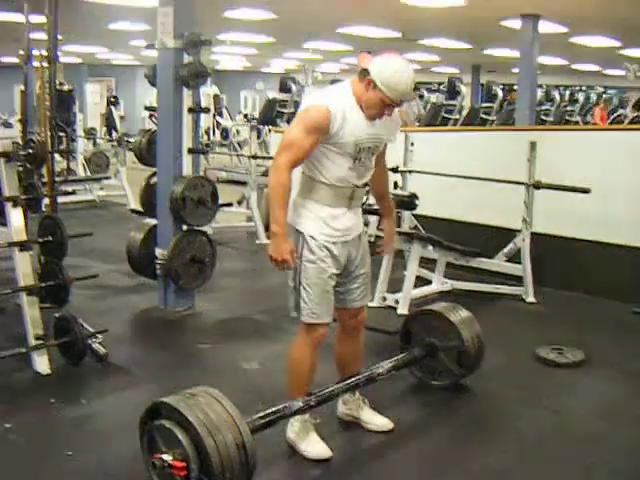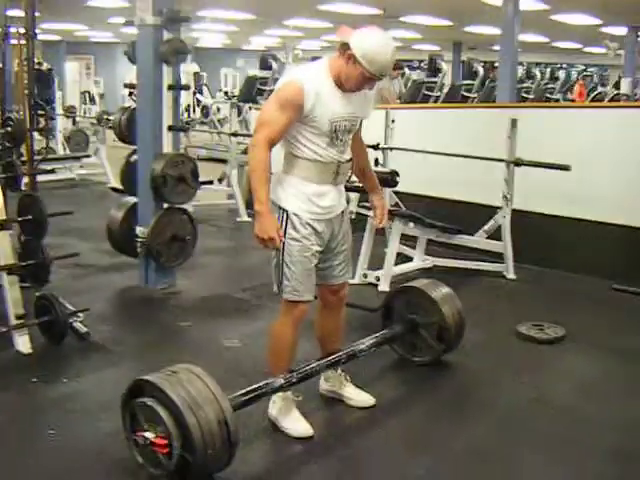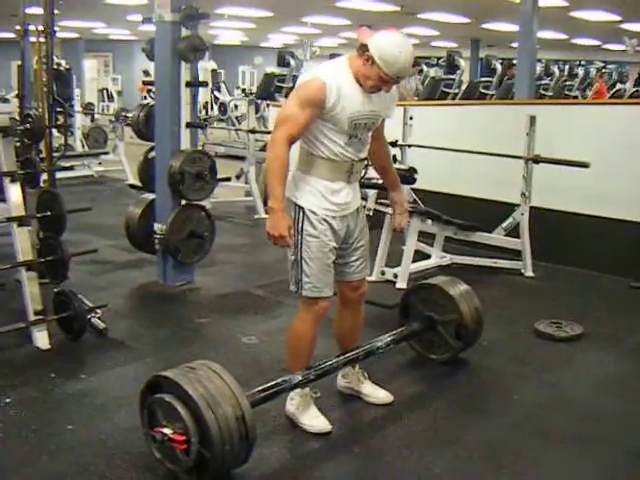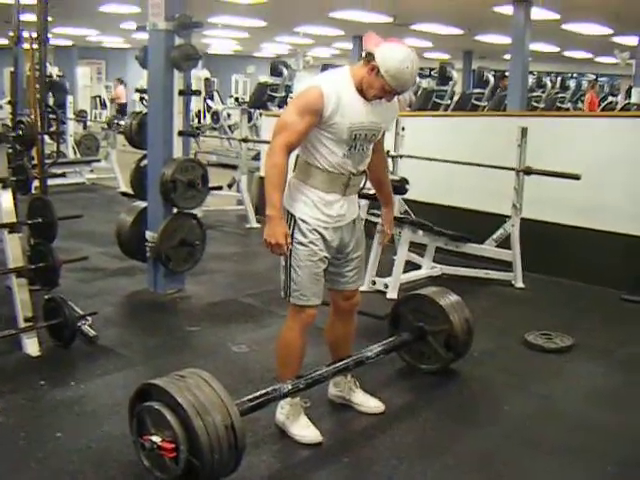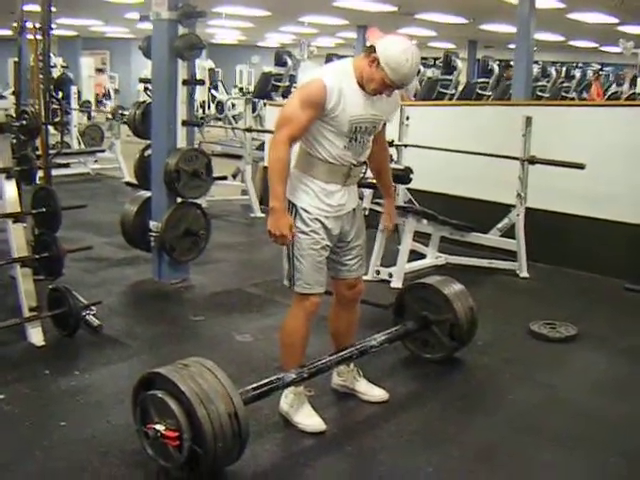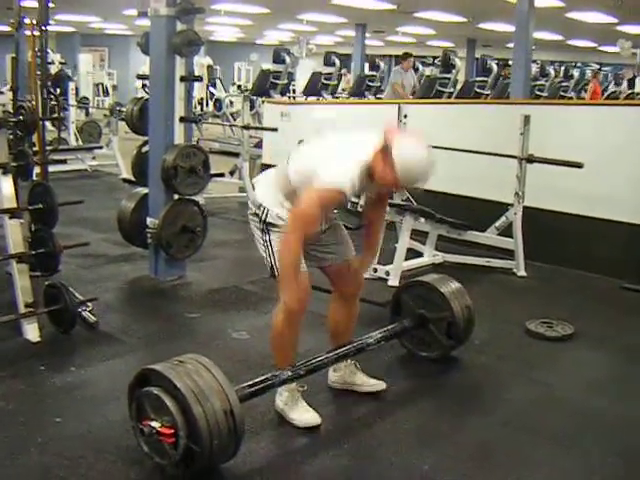
dt=0.7s
person 1, frame 1
left shoulder: (385, 116)
right shoulder: (325, 108)
right elbow: (281, 166)
left wrist: (388, 216)
right wrist: (279, 232)
left hip: (352, 228)
right hip: (315, 229)
left knee: (354, 319)
right knee: (313, 327)
left ankle: (351, 401)
right ankle: (298, 422)
person 1, frame 2
left shoulder: (361, 93)
right shoulder: (300, 85)
right elbow: (260, 144)
left wrist: (375, 191)
right wrist: (263, 211)
left hip: (336, 206)
right hip: (298, 207)
left knee: (335, 295)
right knee: (295, 305)
left ankle: (333, 377)
right ankle: (280, 399)
person 1, frame 3
left shoulder: (384, 92)
right shoulder: (322, 83)
right elbow: (279, 141)
left wrist: (396, 191)
right wrist: (276, 208)
left hip: (351, 202)
right hip: (313, 204)
left knee: (355, 292)
right knee: (315, 302)
left ankle: (351, 374)
right ankle: (298, 396)
person 1, frame 4
left shoulder: (386, 104)
right shoulder: (322, 92)
right elbow: (278, 149)
left wrist: (388, 205)
right wrist: (274, 216)
left hip: (348, 214)
right hip: (308, 214)
left knee: (347, 302)
right knee: (304, 312)
left ankle: (342, 383)
right ankle: (288, 406)
person 1, frame 5
left shoulder: (387, 96)
right shoulder: (323, 86)
right elbow: (281, 141)
left wrist: (388, 195)
right wrist: (276, 208)
left hip: (348, 204)
right hip: (308, 205)
left knee: (351, 290)
right knee: (308, 300)
left ankle: (345, 372)
right ankle: (292, 394)
person 1, frame 6
left shoulder: (382, 161)
right shoulder: (339, 177)
left elbow: (377, 201)
right elbow: (295, 233)
left wrist: (369, 251)
right wrist: (289, 283)
left hip: (314, 213)
right hip: (276, 208)
left knee: (351, 283)
right knee: (298, 296)
left ankle: (342, 369)
right ankle: (287, 391)
